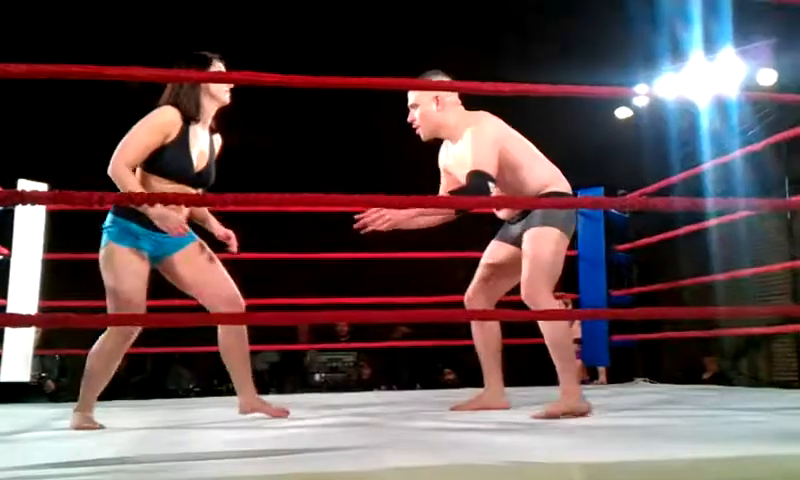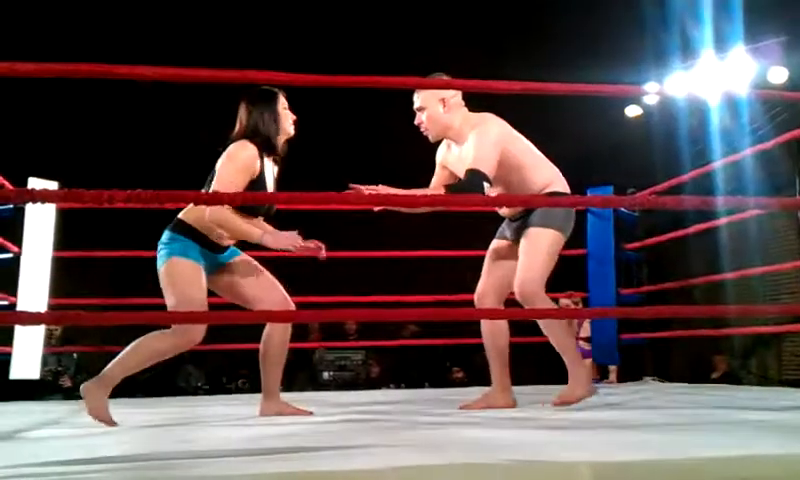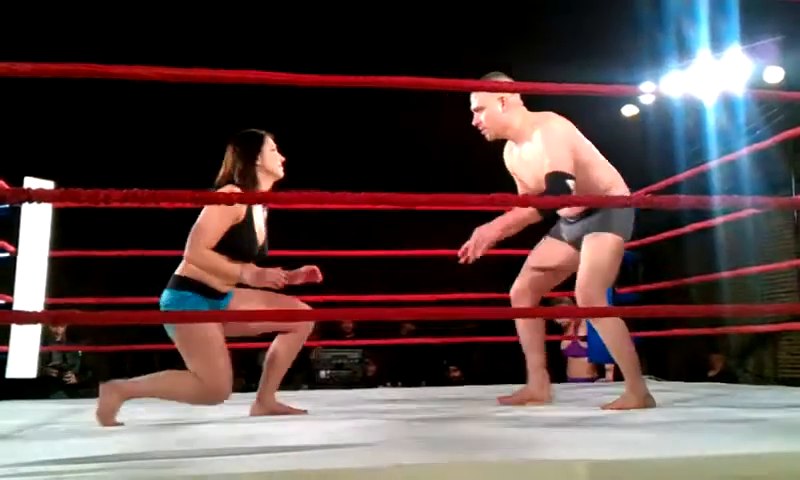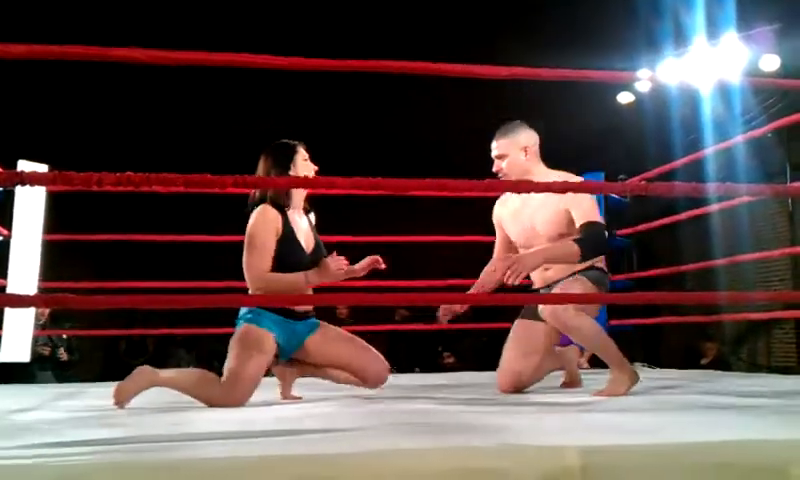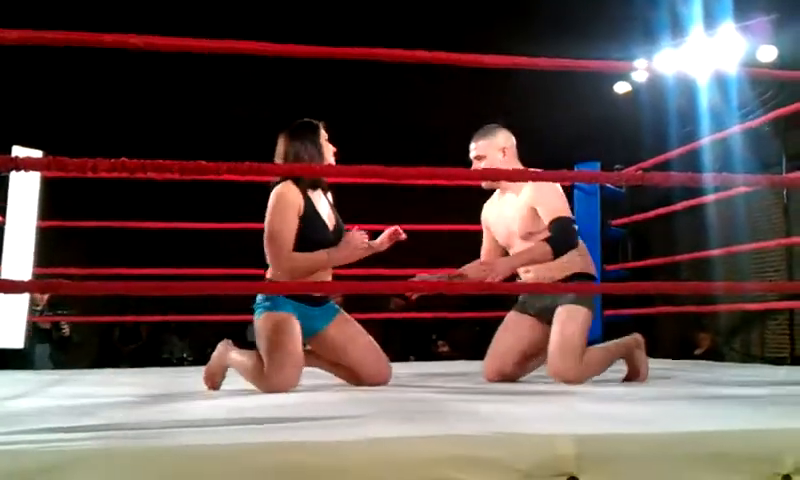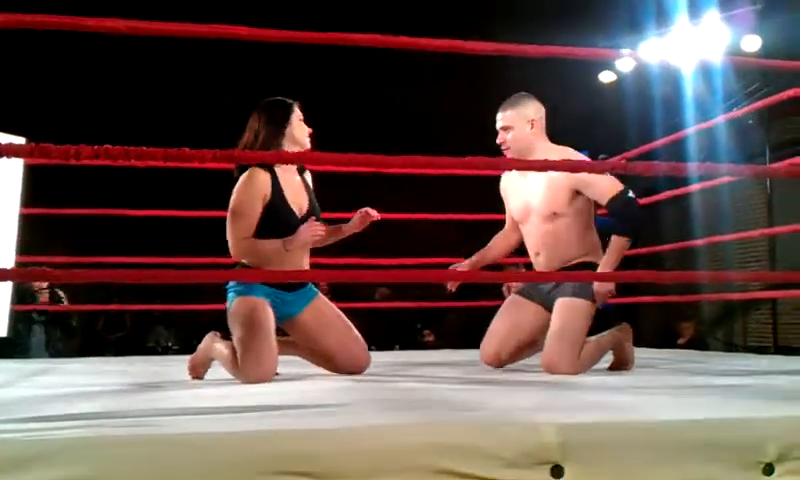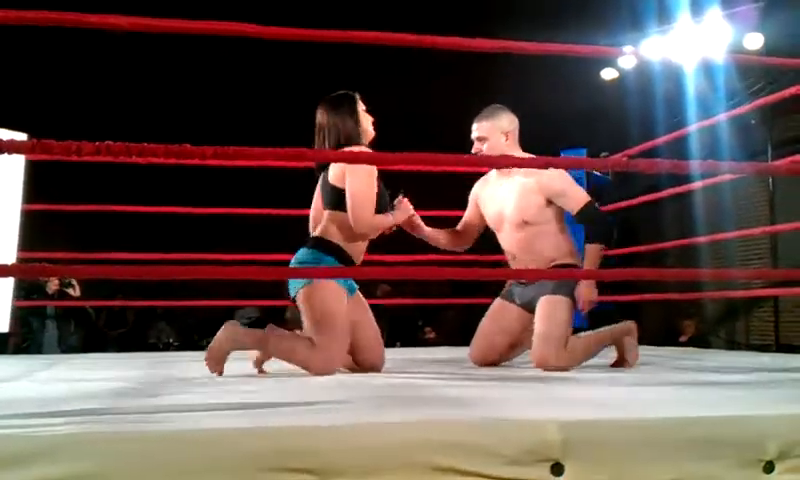
dt=0.5s
person 1, frame 1
left shoulder: (215, 139)
right shoulder: (168, 117)
right elbow: (118, 167)
left wrist: (216, 227)
right wrist: (156, 211)
left hip: (173, 236)
right hip: (129, 228)
left knee: (231, 304)
right knee: (126, 324)
left ankle: (248, 397)
right ankle: (83, 408)
person 1, frame 2
left shoulder: (270, 163)
right shoulder: (245, 152)
right elbow: (216, 212)
left wrist: (293, 243)
right wrist: (266, 239)
left hip: (219, 252)
right hip: (183, 244)
left knee: (282, 307)
right knee: (190, 330)
left ankle: (271, 400)
right ankle: (99, 386)
person 1, frame 3
left shoulder: (260, 207)
right shoulder: (232, 196)
right elbow: (193, 252)
left wrist: (287, 277)
right wrist: (248, 275)
left hip: (220, 301)
right hip: (187, 298)
left knee: (303, 317)
right knee: (216, 388)
left ankle: (264, 401)
right ankle: (118, 390)
person 1, frame 4
left shoulder: (307, 216)
right shoulder: (267, 215)
right elbow: (257, 280)
left wrist: (355, 270)
right wrist: (315, 276)
left hip: (304, 323)
right hip: (265, 317)
left knee: (378, 372)
right knee: (230, 395)
left ankle: (292, 368)
right ankle: (153, 375)
person 1, frame 5
left shoulder: (323, 194)
right shoulder: (287, 193)
right elbow: (281, 262)
left wrist: (375, 245)
right wrist: (337, 250)
left hip: (321, 307)
right hip: (281, 302)
left knee: (378, 375)
right knee: (280, 382)
left ankle: (297, 356)
right ankle: (230, 354)
person 1, frame 6
left shoulder: (303, 175)
right shoulder: (257, 178)
right elbow: (239, 249)
left wrist: (349, 227)
right wrist: (289, 243)
left hip: (299, 290)
right hip: (256, 288)
left knee: (358, 361)
right knee: (257, 372)
left ankle: (278, 345)
right ankle: (214, 347)
person 1, frame 7
left shoulder: (334, 165)
right shoulder: (360, 155)
right elbow: (362, 224)
left wrist: (384, 223)
right wrist: (397, 215)
left hip: (336, 271)
right hip: (320, 265)
left knee: (372, 361)
right knee: (327, 361)
left ankle: (283, 339)
right ankle: (237, 335)
person 2, frame 1
left shoulder: (481, 128)
right shoulder: (448, 153)
left elbow: (478, 192)
right elbow: (451, 208)
left wrist: (411, 208)
right wrist: (398, 221)
left hip: (549, 205)
right hip: (516, 219)
left knee: (534, 293)
right knee: (477, 299)
left ankle: (572, 395)
right ankle: (493, 392)
person 2, frame 2
left shoulder: (486, 130)
right shoulder: (446, 151)
left elbow: (472, 190)
right elbow: (431, 197)
left wrist: (399, 195)
right wrist: (387, 195)
left hip: (548, 205)
right hip: (515, 216)
left knee: (527, 289)
right knee: (486, 298)
left ankle: (579, 374)
right ankle: (501, 391)
person 2, frame 3
left shoulder: (550, 129)
right shoulder: (511, 152)
left elbow: (559, 192)
right elbow: (529, 204)
left wrist: (499, 226)
right wrist: (493, 233)
left hip: (607, 210)
right hip: (569, 221)
left knee: (587, 297)
right knee: (521, 293)
left ankle: (638, 390)
right ankle: (538, 382)
person 2, frame 4
left shoulder: (570, 188)
right shoulder: (503, 207)
left elbow: (596, 242)
right elbow: (500, 264)
left wrist: (540, 256)
left hip: (586, 279)
right hip: (542, 292)
left knee: (555, 307)
right knee: (508, 382)
left ankle: (622, 370)
right ankle: (565, 359)
person 2, frame 5
left shoulder: (539, 186)
right shoulder: (490, 209)
left elbow: (566, 239)
right elbow: (487, 268)
left wrist: (511, 262)
left hip: (571, 284)
right hip: (533, 296)
left knee: (565, 372)
right knee: (494, 372)
left ankle: (629, 346)
right ankle: (555, 346)
person 2, frame 6
right shoulder: (509, 180)
left elbow: (627, 209)
left wrist: (605, 270)
right wrist: (473, 263)
left hip: (578, 275)
right hip: (539, 282)
left knee: (557, 365)
right knee: (492, 356)
left ankle: (617, 337)
right ankle: (556, 335)
person 2, frame 7
left shoulder: (544, 175)
right shoulder: (483, 188)
left elbow: (596, 221)
right elbow: (461, 239)
left wrist: (587, 279)
right wrist: (422, 230)
left hip: (557, 277)
right hip: (519, 285)
left knee: (547, 359)
right knee: (480, 356)
left ankle: (619, 331)
right ankle: (547, 333)
